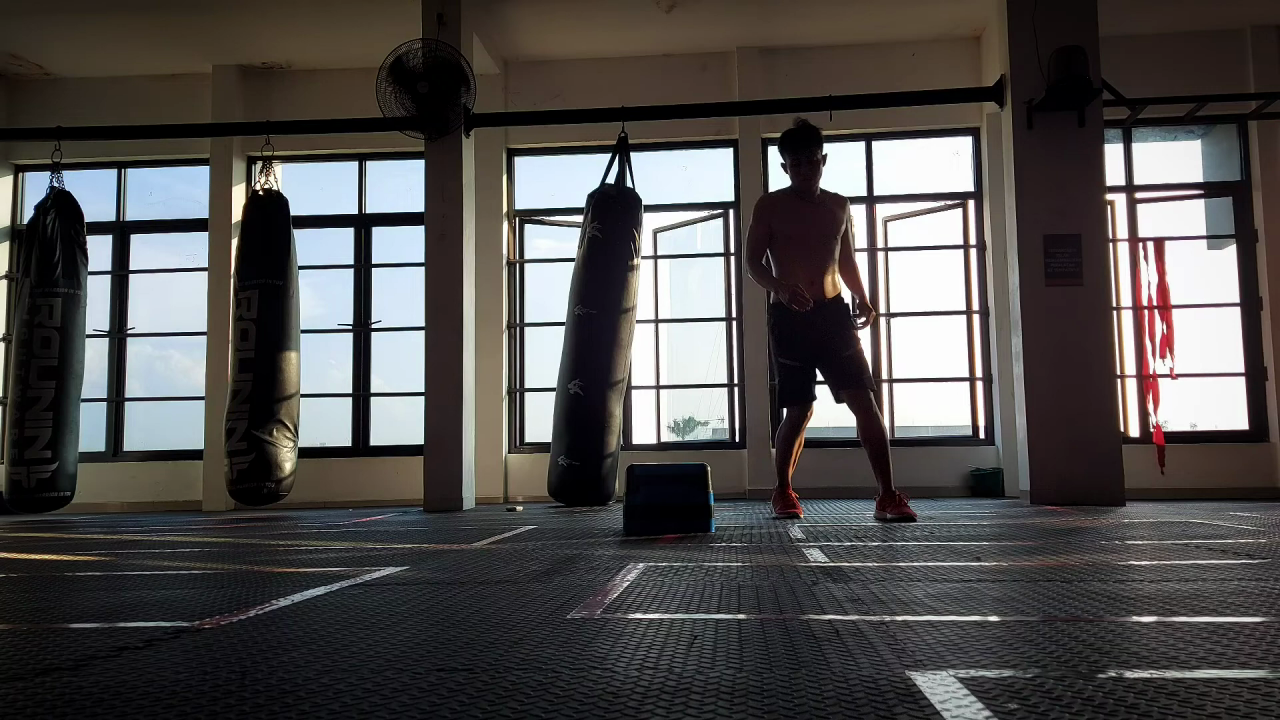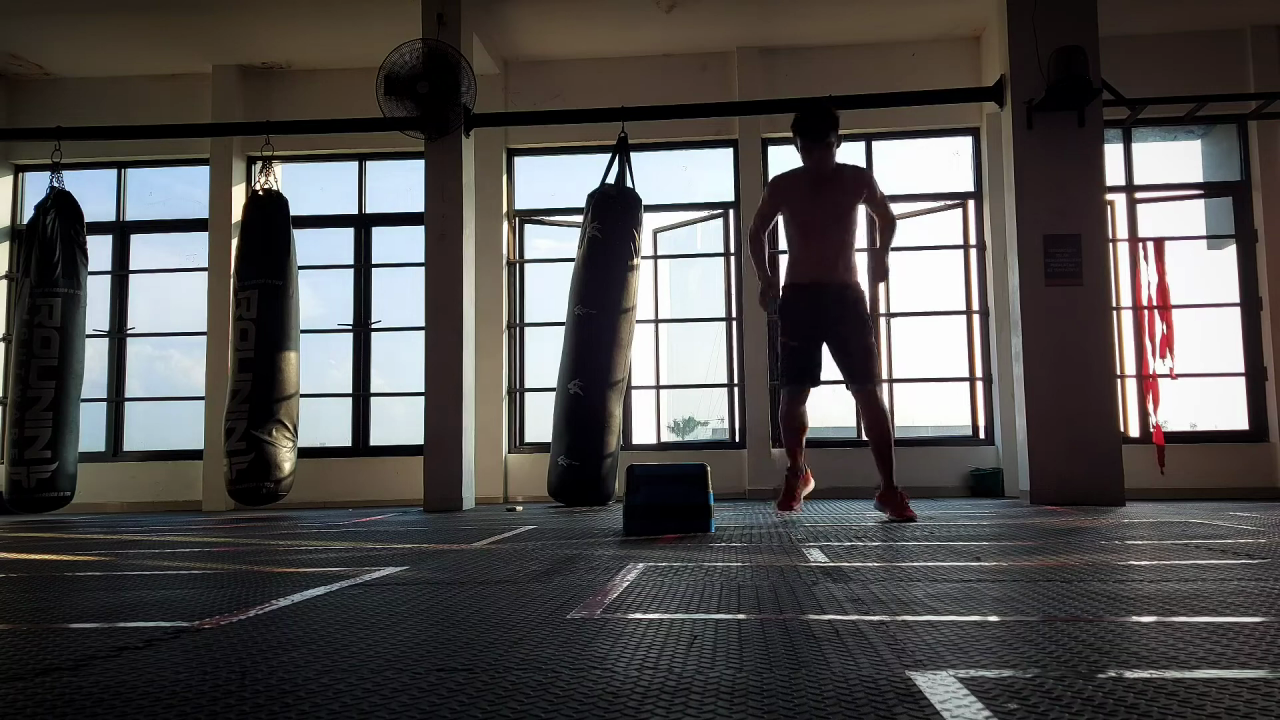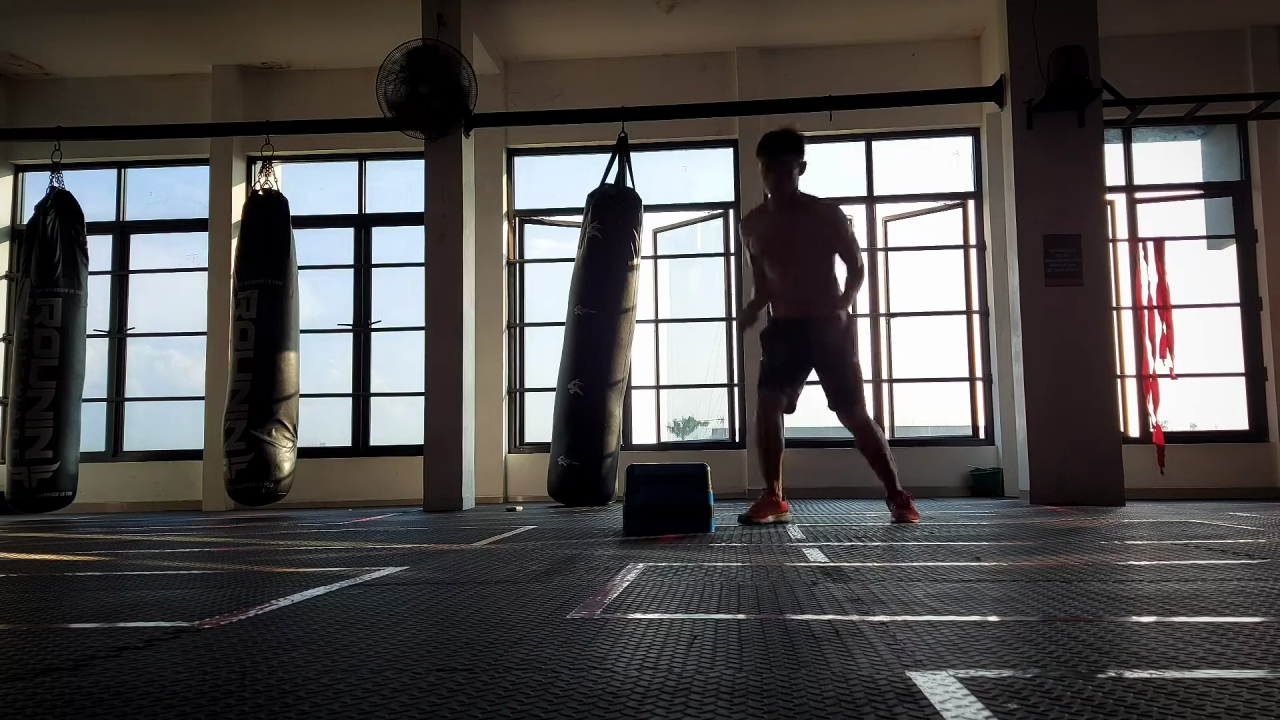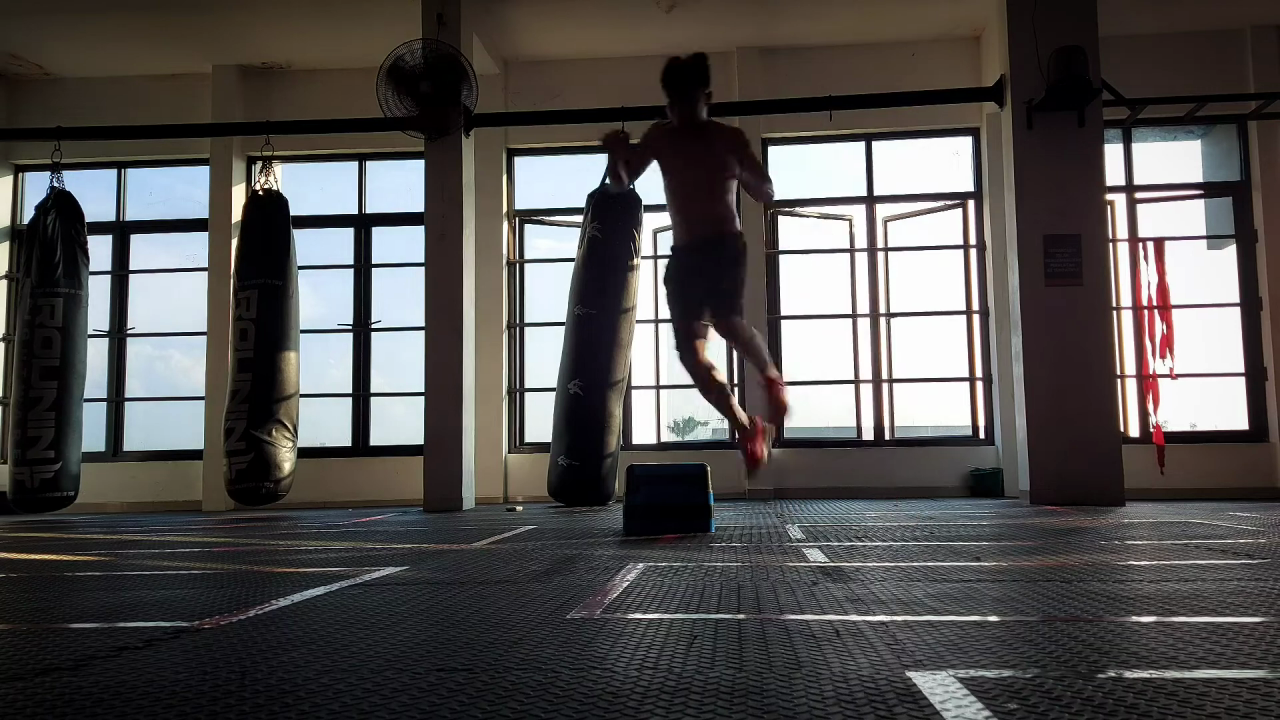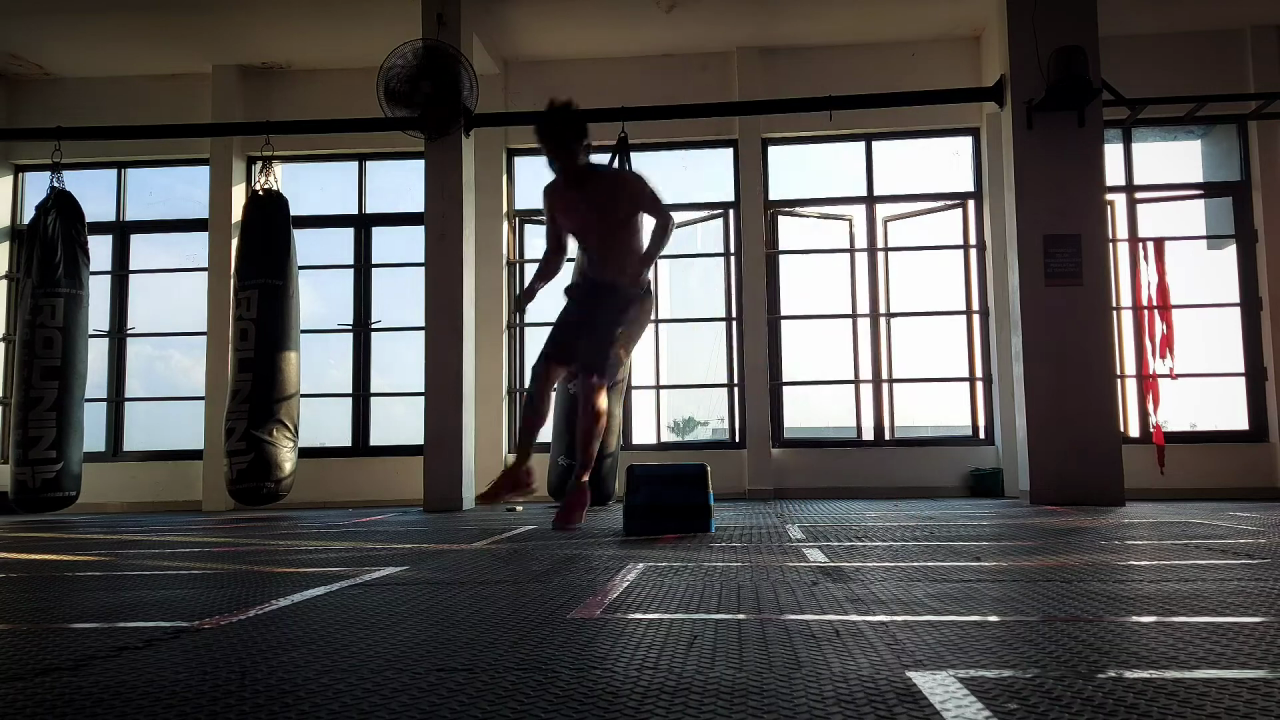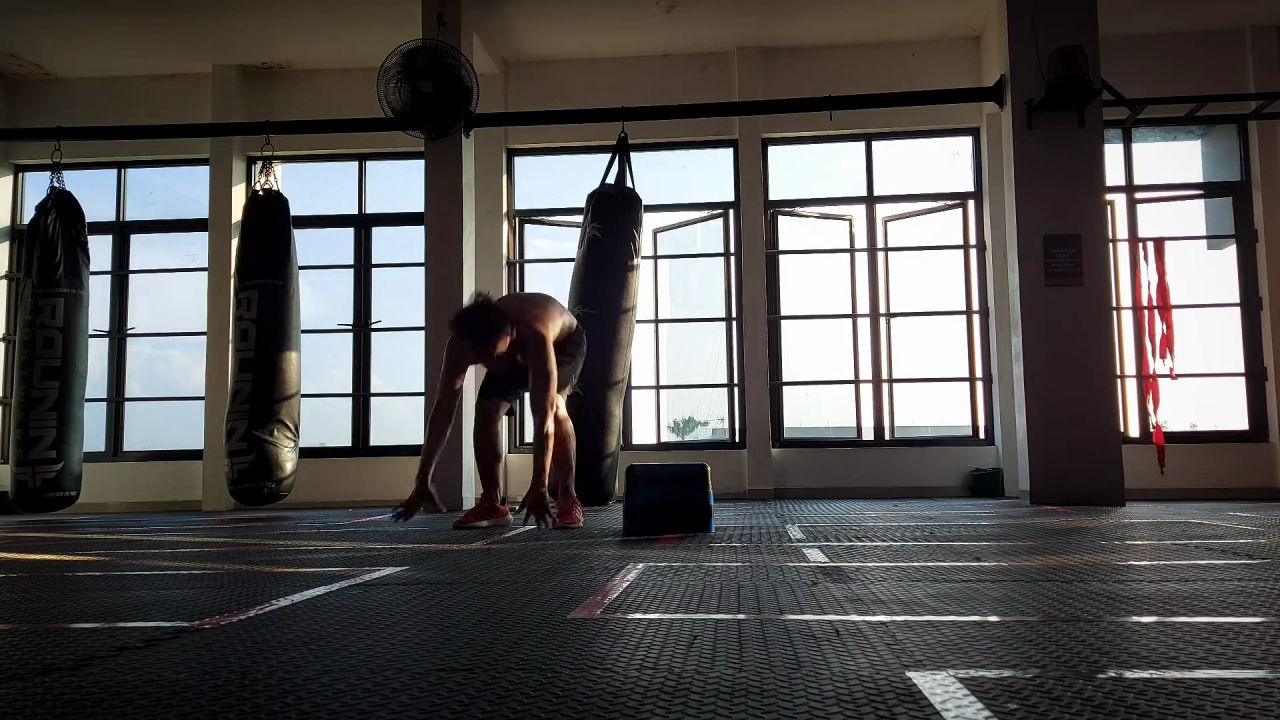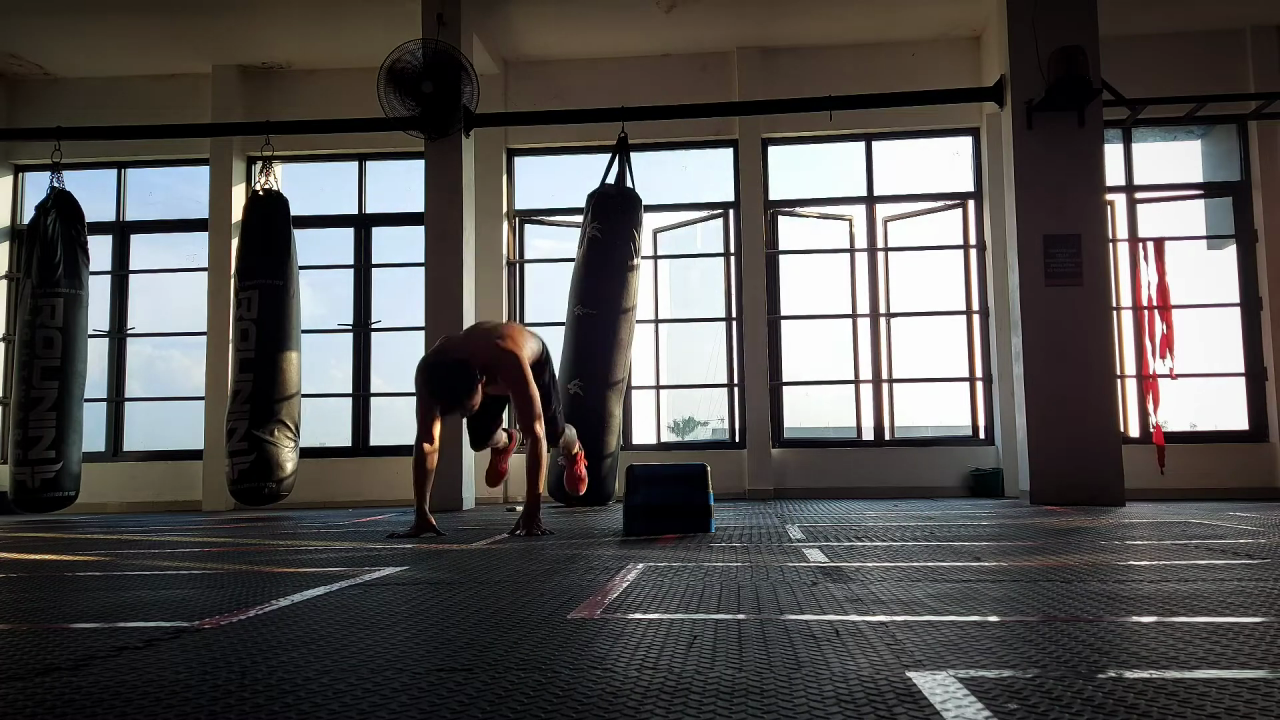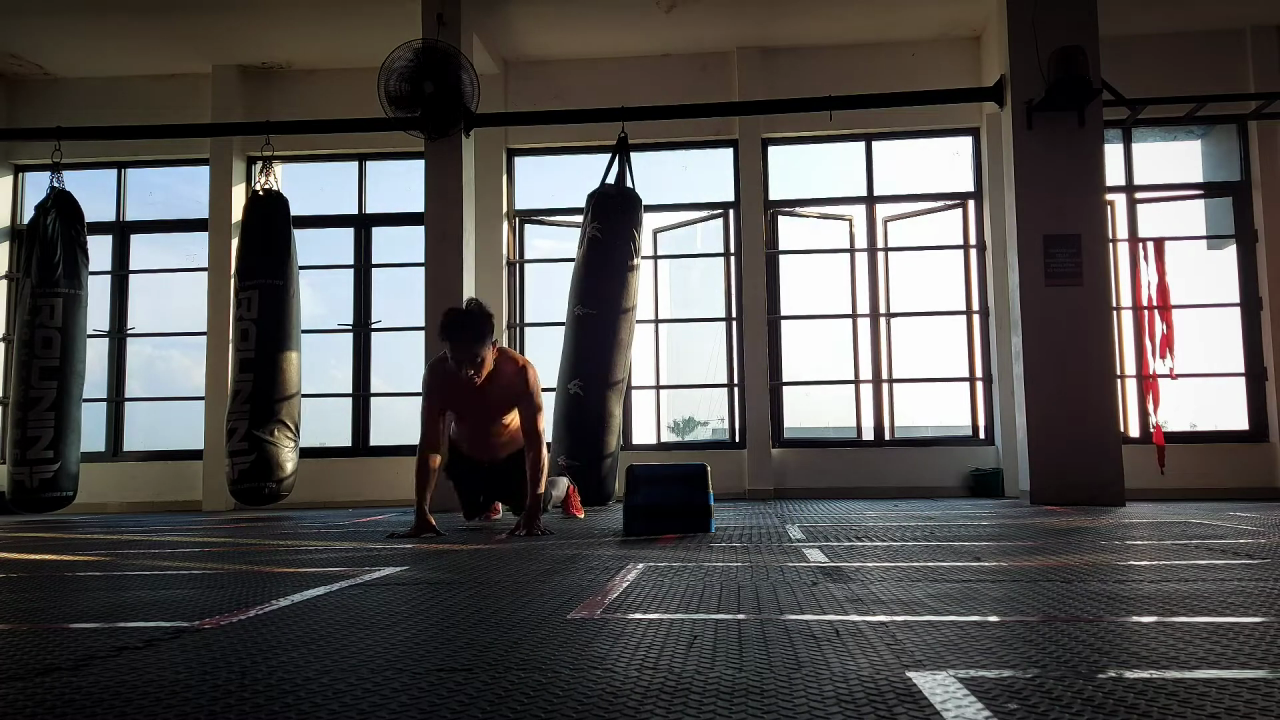
dt=0.3s
person 1, frame 1
left shoulder: (839, 207)
right shoulder: (769, 206)
right elbow: (752, 261)
left wrist: (863, 297)
right wrist: (780, 287)
left hip: (834, 312)
right hip: (791, 314)
left knee: (863, 399)
right knee: (799, 409)
left ankle: (887, 494)
right ankle: (783, 490)
person 1, frame 2
left shoulder: (857, 180)
right shoulder: (781, 186)
left elbow: (886, 217)
right elbow: (757, 232)
left wrist: (881, 255)
right wrist: (765, 278)
left hip: (846, 294)
right hip: (798, 297)
left knee: (868, 390)
right knee: (794, 395)
left ankle: (889, 490)
right ankle: (797, 473)
person 1, frame 3
left shoulder: (824, 215)
right shoulder: (753, 223)
left elbow: (856, 265)
left wrist: (842, 304)
right wrist: (755, 303)
left hip: (828, 325)
right hip: (782, 328)
left knee: (853, 415)
right knee: (767, 402)
left ankle: (897, 495)
right ankle: (773, 496)
person 1, frame 4
left shoulder: (730, 137)
right shoulder: (659, 137)
left elbow: (766, 195)
right elbow: (621, 182)
left wrist: (745, 170)
right wrist: (616, 154)
left hip: (723, 244)
right hip: (685, 254)
left knee: (725, 318)
right knee: (691, 354)
left ankle: (771, 379)
right ankle: (746, 427)
person 1, frame 5
left shoulder: (620, 183)
right shoulder: (553, 195)
left elbow: (666, 220)
right elbow: (554, 253)
left wrist: (642, 265)
right wrist: (529, 291)
left hip: (626, 296)
right hip: (588, 293)
left knee: (591, 385)
right knee: (542, 374)
left ankle: (579, 489)
right ankle: (519, 471)
person 1, frame 6
left shoulder: (535, 338)
right shoulder: (462, 340)
left elbow: (544, 419)
right elbow: (444, 406)
left wrist: (539, 488)
right wrist: (422, 482)
left hip: (565, 339)
left knee: (553, 407)
right knee: (487, 407)
left ankle: (568, 497)
right ankle: (493, 503)
person 1, frame 7
left shoulder: (512, 363)
right shoulder: (428, 371)
left elbow: (535, 438)
right elbow: (426, 442)
left wrist: (532, 513)
right wrist: (421, 514)
left hip: (534, 358)
left knee: (553, 435)
right knee: (482, 439)
left ankle: (573, 450)
right ankle: (504, 441)
person 1, frame 8
left shoulder: (519, 370)
right shoulder: (438, 373)
left elbow: (536, 443)
right elbow: (430, 446)
left wrist: (533, 513)
right wrist: (421, 514)
left ankle: (565, 488)
right ankle: (493, 493)
